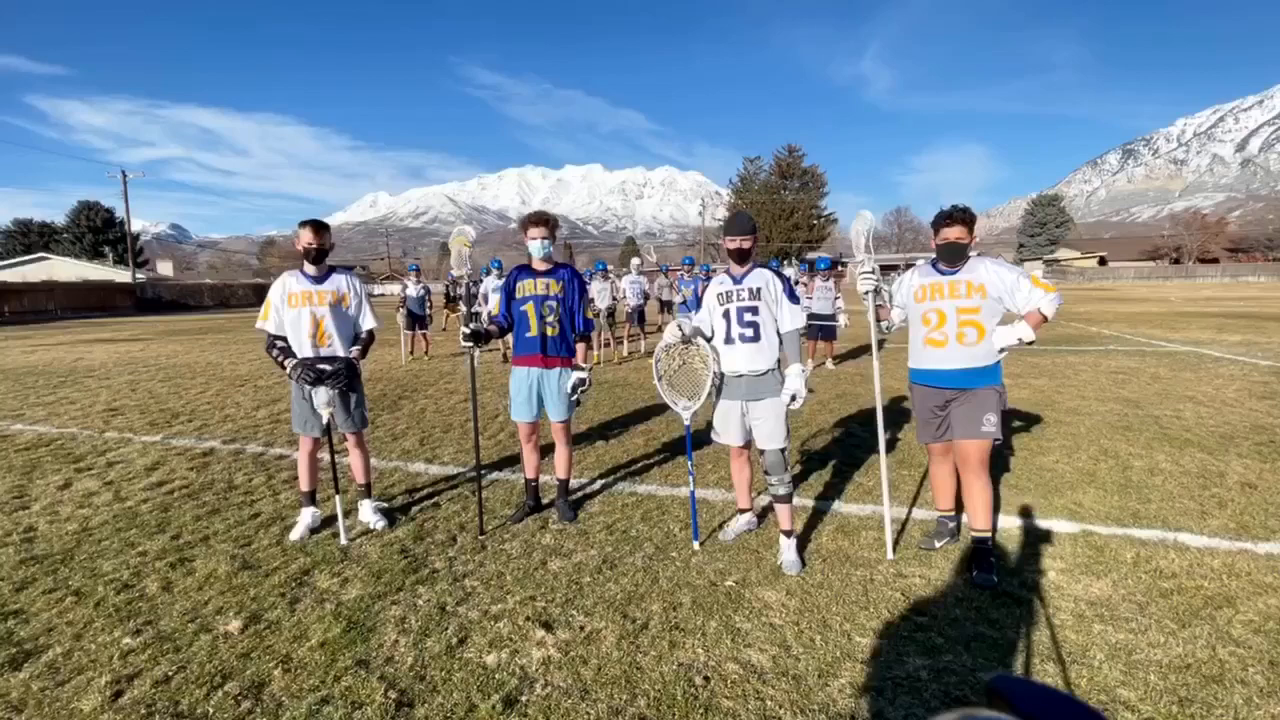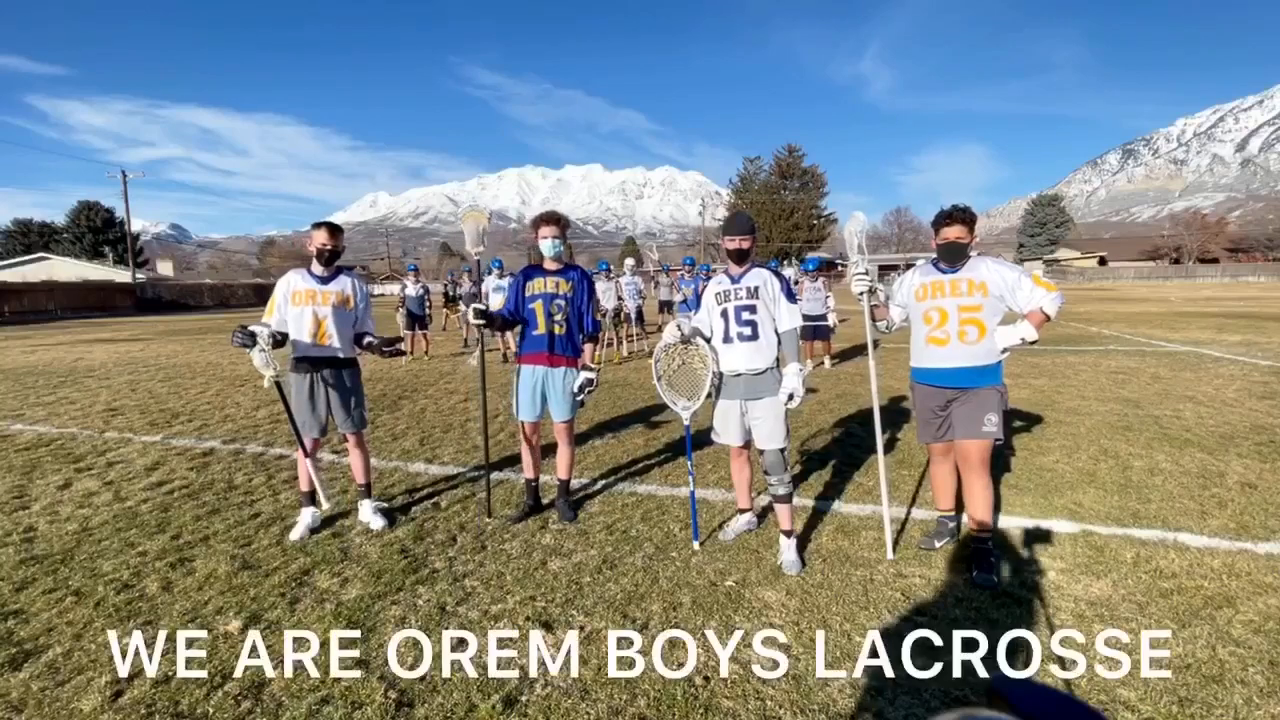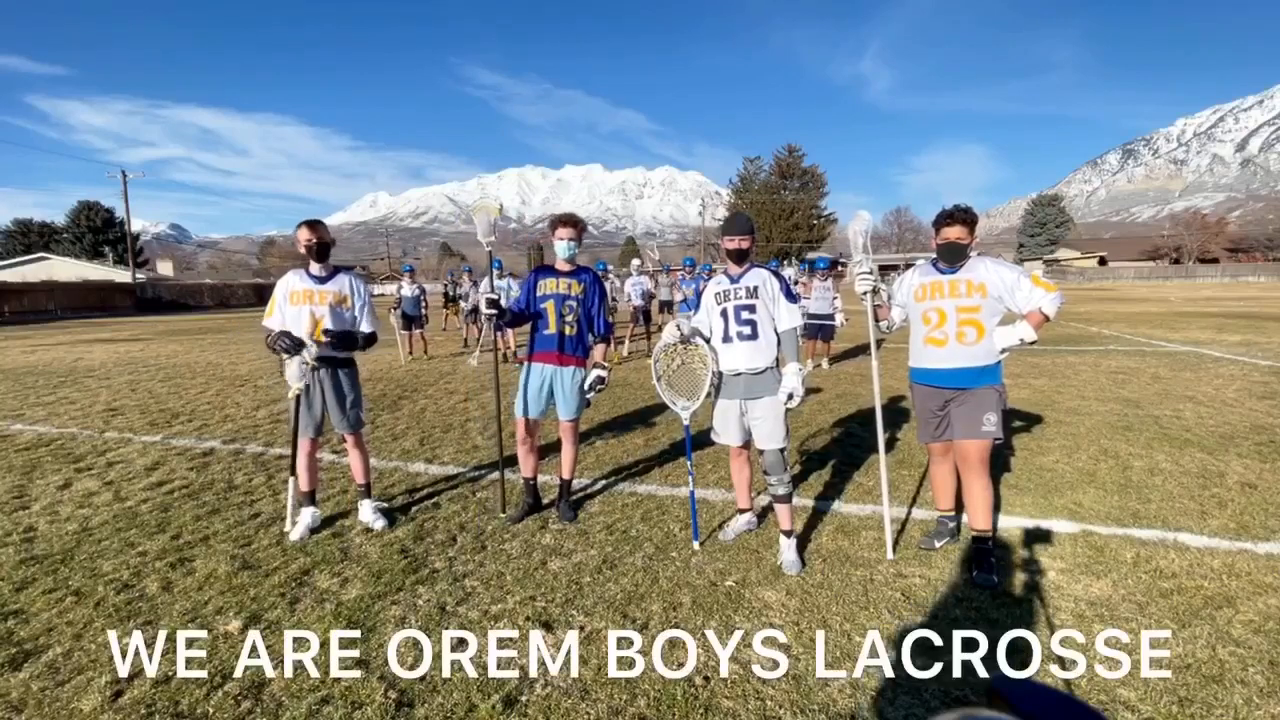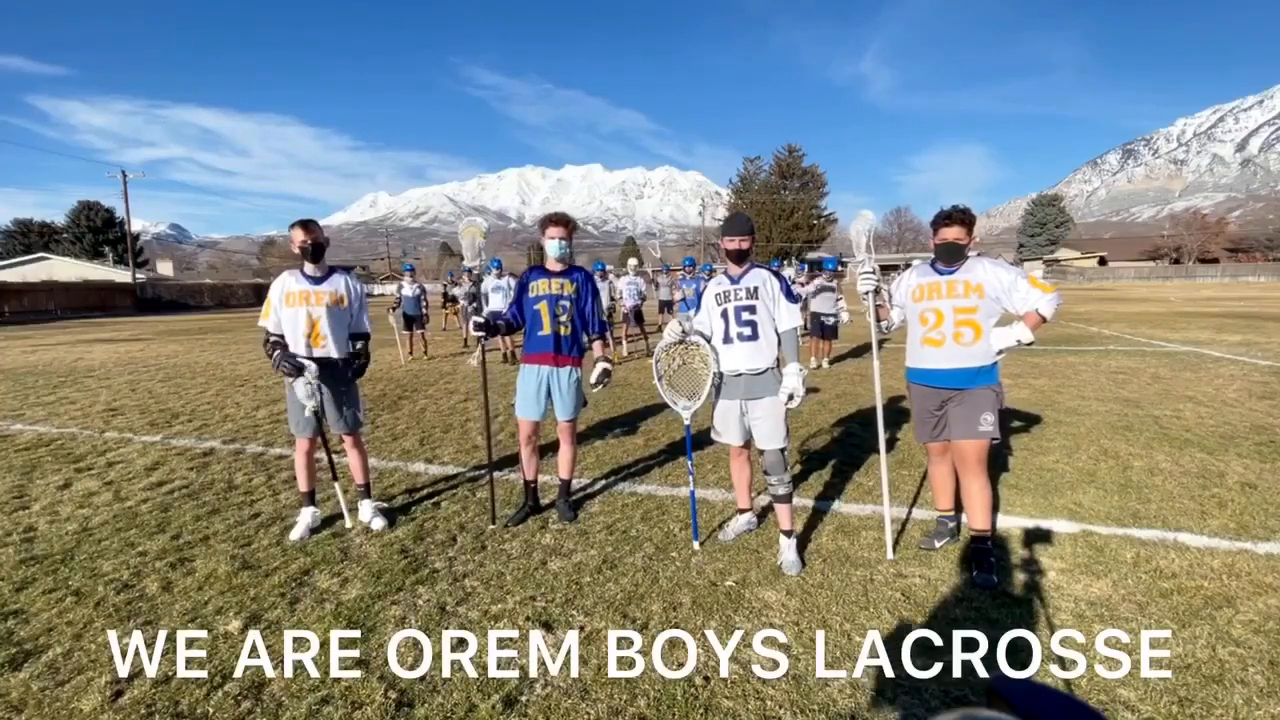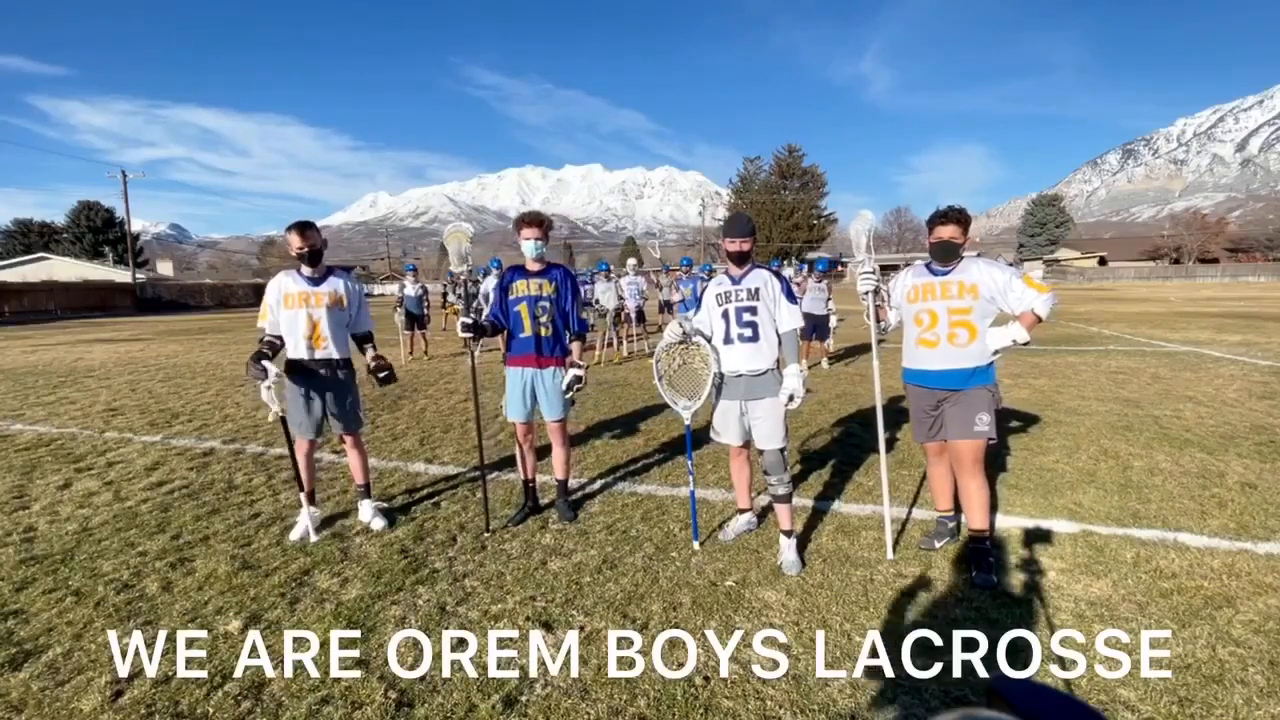
dt=0.7s
person 1, frame 1
left shoulder: (994, 273)
right shoulder: (912, 279)
left elbow: (1046, 297)
right elbow: (888, 319)
left wrist: (1015, 334)
right wrist: (874, 295)
left hip: (977, 383)
right hip: (927, 383)
left knee: (973, 463)
right knee: (938, 453)
left ankle: (982, 547)
right ankle: (946, 523)
person 1, frame 2
left shoulder: (995, 272)
right shoulder: (914, 278)
left elbow: (1049, 297)
right elbow: (887, 319)
left wrist: (1019, 333)
right wrist: (870, 297)
left hip: (979, 383)
right hip: (929, 383)
left knee: (975, 462)
right knee: (940, 453)
left ankle: (983, 548)
right ankle: (947, 523)
person 1, frame 3
left shoulder: (995, 273)
right shoulder: (913, 278)
left elbow: (1048, 296)
right elbow: (888, 320)
left wrist: (1018, 334)
right wrist: (874, 295)
left hip: (978, 383)
right hip: (928, 383)
left knee: (974, 462)
right knee: (939, 453)
left ankle: (983, 547)
right ankle: (947, 523)
person 1, frame 4
left shoulder: (993, 273)
right shoulder: (912, 278)
left elbow: (1046, 297)
right elbow: (887, 319)
left wrist: (1015, 335)
right wrist: (873, 295)
left hip: (975, 383)
right hip: (925, 383)
left knee: (971, 462)
right knee: (938, 453)
left ankle: (982, 547)
right ankle: (947, 523)
person 1, frame 5
left shoulder: (988, 274)
right shoulder: (908, 279)
left elbow: (1041, 297)
right elbow: (885, 319)
left wrist: (1012, 334)
right wrist: (871, 295)
left hip: (971, 383)
right hip: (922, 383)
left knee: (969, 462)
right knee: (936, 454)
left ankle: (980, 546)
right ankle: (947, 522)
person 2, frame 1
left shoulder: (772, 280)
right shoulder: (714, 287)
left elbow: (790, 329)
right elbow: (705, 327)
left wrist: (795, 372)
right wrist: (684, 329)
left hip: (766, 382)
right hip: (729, 383)
left knee: (774, 459)
right knee: (736, 450)
left ankle: (787, 539)
right ankle: (745, 514)
person 2, frame 2
left shoulder: (770, 279)
right shoulder: (713, 287)
left elbow: (788, 328)
right elbow: (704, 328)
left wrist: (793, 371)
right wrist: (683, 329)
left hip: (765, 381)
right hip: (728, 382)
left knee: (774, 459)
right knee: (737, 450)
left ankle: (788, 539)
right ankle: (745, 514)
person 2, frame 3
left shoulder: (770, 279)
right shoulder: (712, 287)
left elbow: (787, 327)
right elbow: (704, 329)
left wrist: (793, 369)
right wrist: (683, 328)
left hip: (765, 381)
right hip: (727, 383)
left knee: (774, 458)
right knee: (737, 450)
left ankle: (787, 539)
right ankle: (745, 514)
person 2, frame 4
left shoulder: (770, 279)
right shoulder: (712, 288)
left elbow: (788, 328)
right elbow: (704, 331)
left wrist: (793, 371)
right wrist: (683, 329)
left hip: (765, 381)
right hip: (727, 383)
left knee: (774, 459)
right knee: (737, 450)
left ankle: (787, 539)
right ankle: (745, 514)
person 2, frame 5
left shoulder: (771, 280)
right shoulder: (713, 288)
left elbow: (788, 329)
right elbow: (704, 330)
left wrist: (793, 371)
right wrist: (682, 328)
left hip: (765, 381)
right hip: (727, 383)
left knee: (773, 459)
right knee: (736, 450)
left ankle: (787, 539)
right ankle: (745, 514)
person 3, frame 1
left shoulder: (349, 282)
right shoulder: (284, 285)
left elbow: (367, 332)
right elbow: (274, 340)
left wrist: (350, 362)
right wrist: (293, 367)
left hip: (343, 371)
right hip: (306, 374)
left knee: (355, 438)
right knee: (308, 443)
left ankle: (366, 504)
right ankle: (308, 511)
person 3, frame 2
left shoulder: (353, 285)
right shoulder: (290, 282)
left elbow: (361, 335)
right elbow: (277, 333)
left wrist: (378, 346)
right wrist: (253, 337)
left hip: (344, 369)
right hip: (305, 371)
left knee: (355, 438)
right knee: (308, 442)
left ankle: (366, 504)
right ankle: (308, 511)
person 3, frame 3
left shoulder: (353, 283)
right shoulder: (288, 283)
left elbow: (370, 335)
right elbow: (272, 336)
left wrist: (349, 339)
right wrist: (281, 341)
left hip: (341, 369)
right hip: (303, 370)
left knee: (353, 437)
right knee: (306, 442)
left ankle: (366, 504)
right ankle: (308, 511)
person 3, frame 4
left shoulder: (348, 284)
right shoulder: (283, 284)
left elbow: (361, 332)
right elbow: (271, 336)
left wrist: (360, 356)
right wrist: (280, 357)
left hip: (339, 371)
right hip: (300, 374)
left knee: (351, 438)
right knee: (304, 442)
left ankle: (366, 504)
right ankle: (308, 511)
person 3, frame 5
left shoulder: (346, 284)
right shoulder: (280, 285)
left elbow: (361, 332)
right elbow: (272, 335)
left wrist: (374, 358)
right wrist: (261, 357)
left hip: (338, 371)
right hip: (299, 375)
left knee: (351, 438)
right knee: (303, 443)
left ankle: (366, 504)
right ankle: (309, 510)
person 4, frame 1
left shoulder: (569, 276)
right shoulder: (516, 277)
left elbow: (582, 327)
right elbow: (504, 321)
left wrist: (582, 367)
right wrist: (483, 333)
left hip: (560, 366)
right hip: (524, 366)
left knee: (561, 432)
right knee: (527, 435)
left ankle: (562, 497)
right ankle: (532, 498)
person 4, frame 2
left shoulder: (578, 277)
right shoulder: (526, 276)
left elbow: (590, 327)
right elbow: (510, 317)
left wrist: (588, 367)
right wrist: (489, 318)
left hip: (565, 365)
right hip: (529, 363)
left knee: (564, 431)
right knee: (528, 433)
left ankle: (563, 497)
right ankle: (532, 498)
person 4, frame 3
left shoulder: (589, 279)
right shoulder: (537, 276)
left elbow: (601, 328)
right elbow: (520, 314)
left wrist: (600, 366)
right wrist: (501, 312)
left hip: (573, 365)
right hip: (537, 363)
left knee: (569, 432)
right knee: (524, 432)
left ankle: (564, 497)
right ankle: (531, 497)
person 4, frame 4
left shoulder: (581, 278)
right shoulder: (529, 277)
left elbow: (595, 325)
right elbow: (515, 319)
left wrist: (602, 360)
right wrist: (491, 327)
left hip: (568, 365)
right hip: (532, 364)
left knee: (567, 432)
right knee: (527, 435)
left ankle: (564, 497)
right ankle: (530, 499)
person 4, frame 5
left shoulder: (562, 276)
right shoulder: (509, 277)
left elbow: (576, 325)
right elbow: (498, 321)
left wrist: (577, 364)
right wrist: (479, 328)
left hip: (552, 365)
right hip: (517, 366)
left knee: (558, 432)
right knee: (523, 435)
left ankle: (562, 497)
right ankle: (530, 499)
